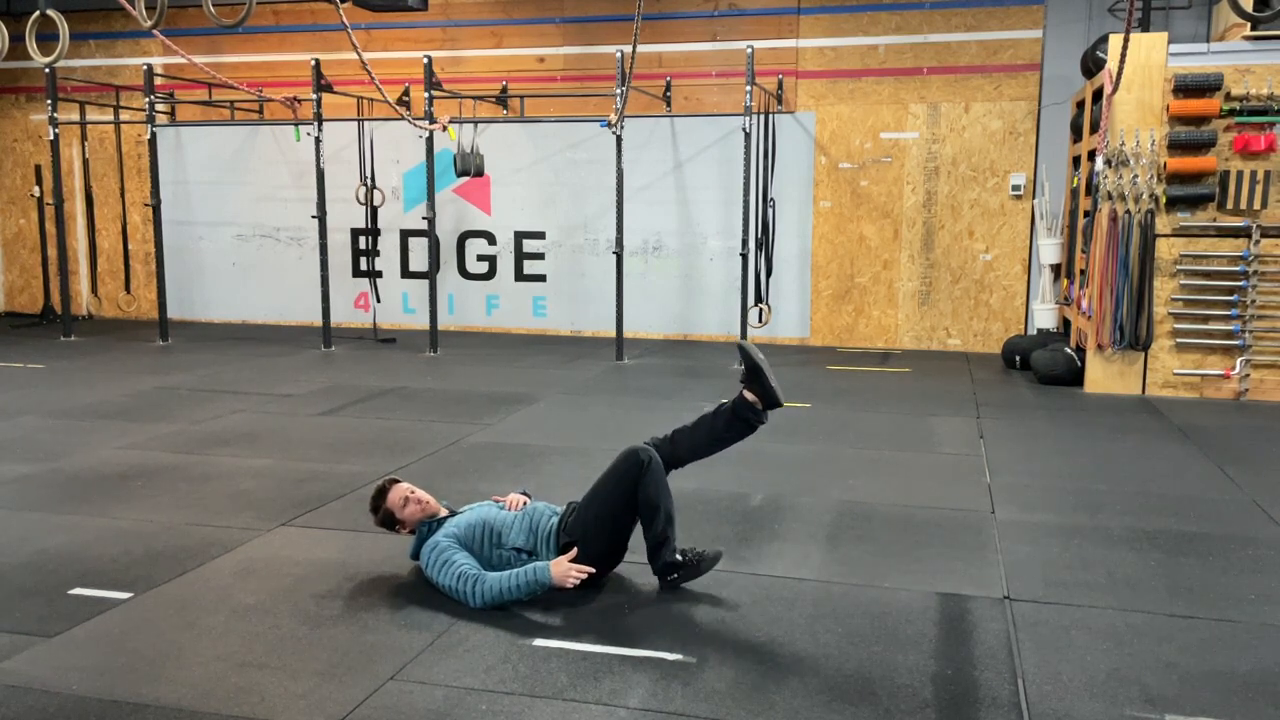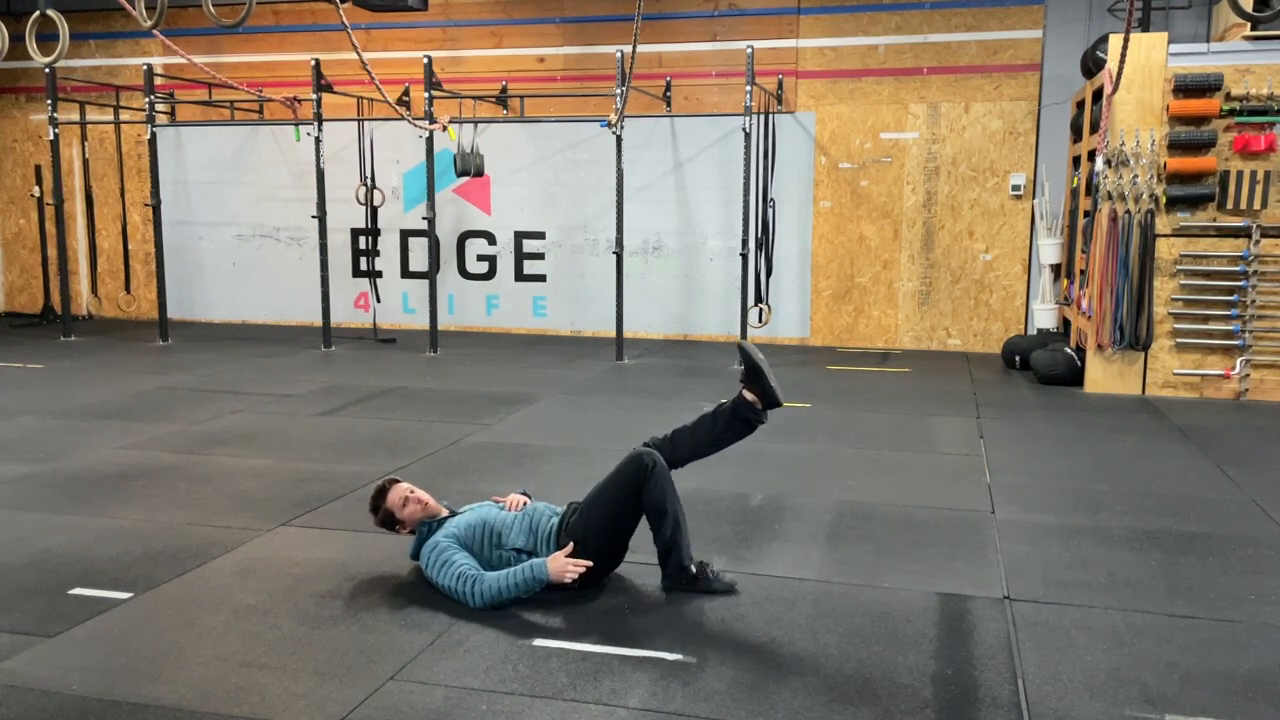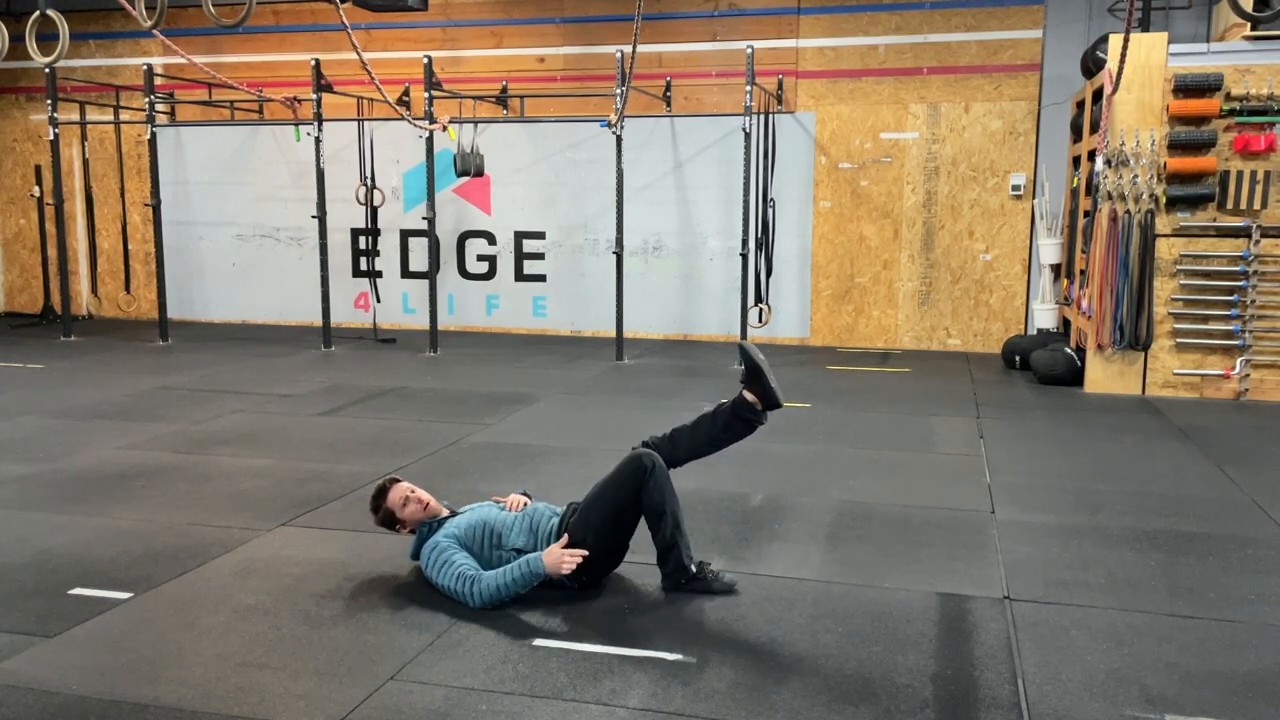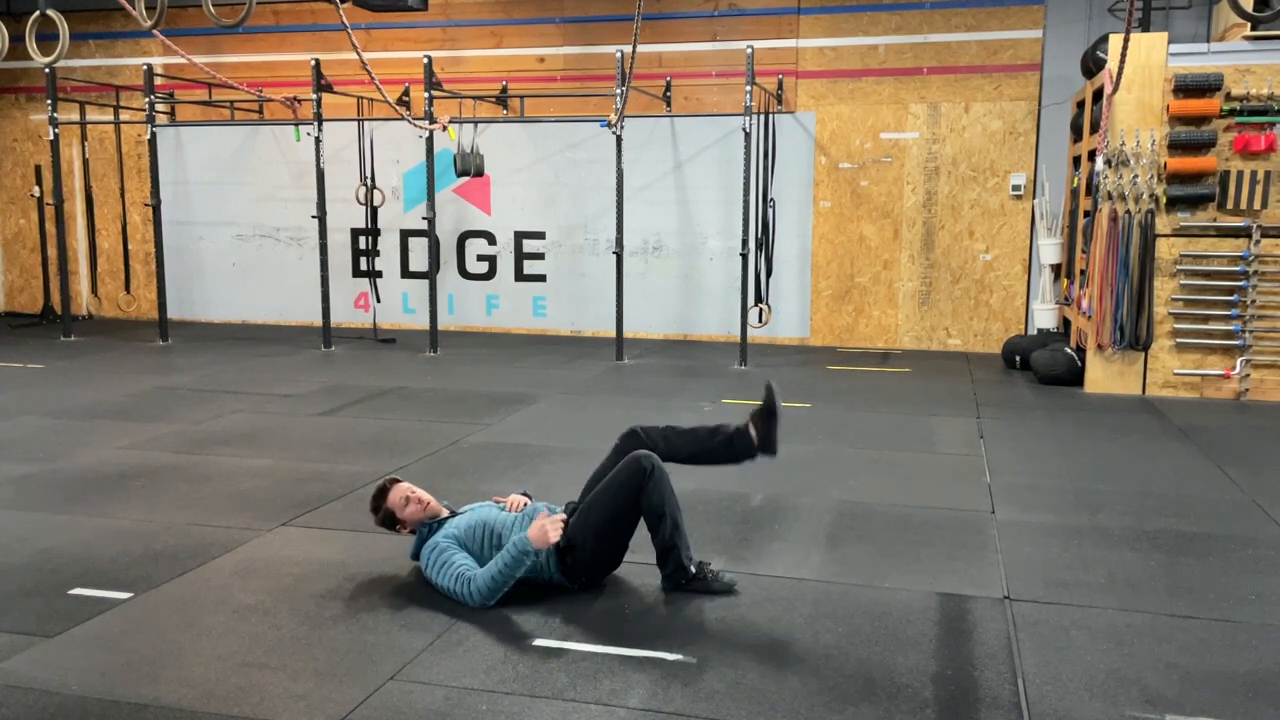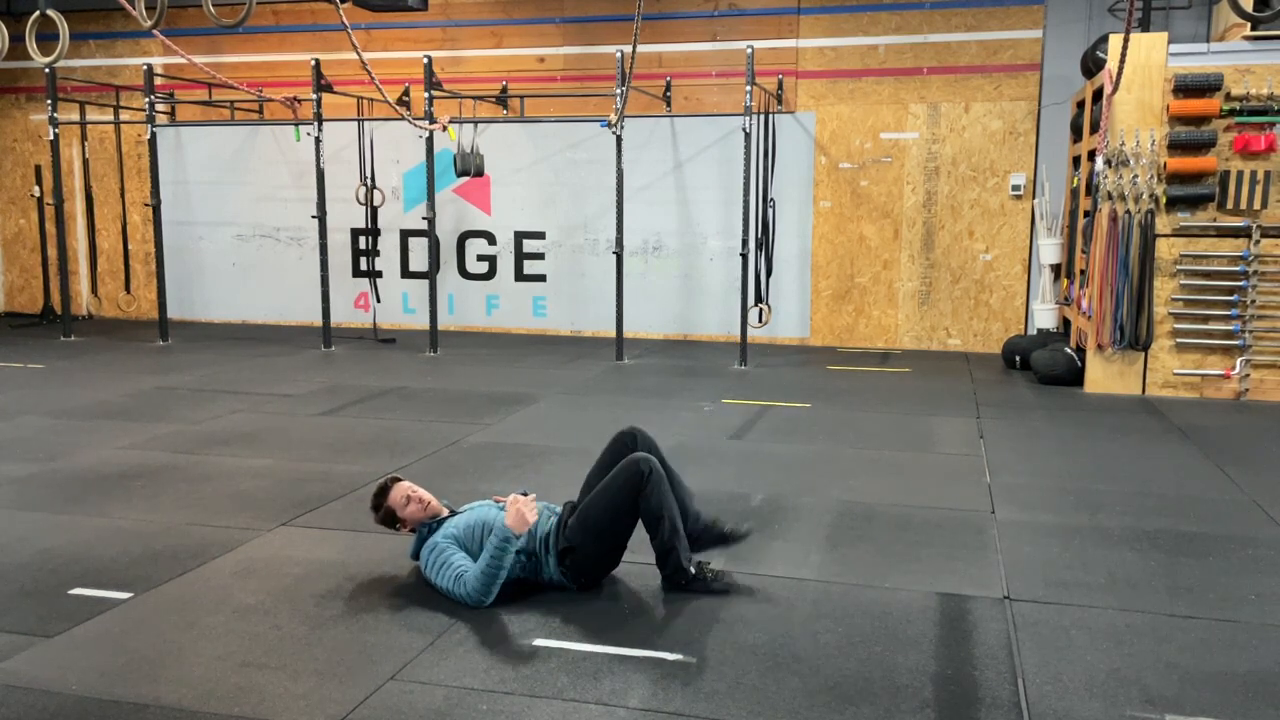
dt=0.2s
person 1, frame 1
left shoulder: (466, 514)
right shoulder: (437, 550)
right elbow: (478, 589)
left wrist: (518, 496)
right wrist: (545, 574)
left hip: (569, 522)
right hip: (576, 551)
left knee: (656, 452)
right knee: (639, 460)
left ankle: (750, 403)
right ankle: (669, 565)
person 1, frame 2
left shoulder: (465, 514)
right shoulder: (437, 550)
right elbow: (478, 590)
left wrist: (519, 496)
right wrist: (543, 570)
left hip: (572, 523)
right hip: (578, 553)
left knee: (655, 452)
right knee: (645, 464)
left ankle: (750, 403)
right ankle: (680, 572)
person 1, frame 3
left shoulder: (464, 515)
right shoulder: (436, 551)
right elbow: (479, 591)
left wrist: (519, 497)
right wrist: (540, 564)
left hip: (569, 525)
right hip: (578, 559)
left knee: (649, 453)
right knee: (644, 465)
left ankle: (750, 405)
right ankle: (681, 574)
person 1, frame 4
left shoulder: (464, 515)
right shoulder: (437, 554)
right elbow: (480, 591)
left wrist: (518, 498)
right wrist: (528, 543)
left hip: (570, 524)
right hip: (574, 559)
left knee: (637, 441)
right knee: (644, 467)
left ankle: (747, 437)
right ankle: (682, 574)
person 1, frame 5
left shoulder: (466, 512)
right shoulder: (437, 552)
right elbow: (477, 592)
left wrist: (522, 503)
right wrist: (509, 532)
left hip: (568, 522)
right hip: (572, 557)
left knee: (630, 441)
right knee: (642, 467)
left ankle: (696, 531)
right ankle: (680, 572)
